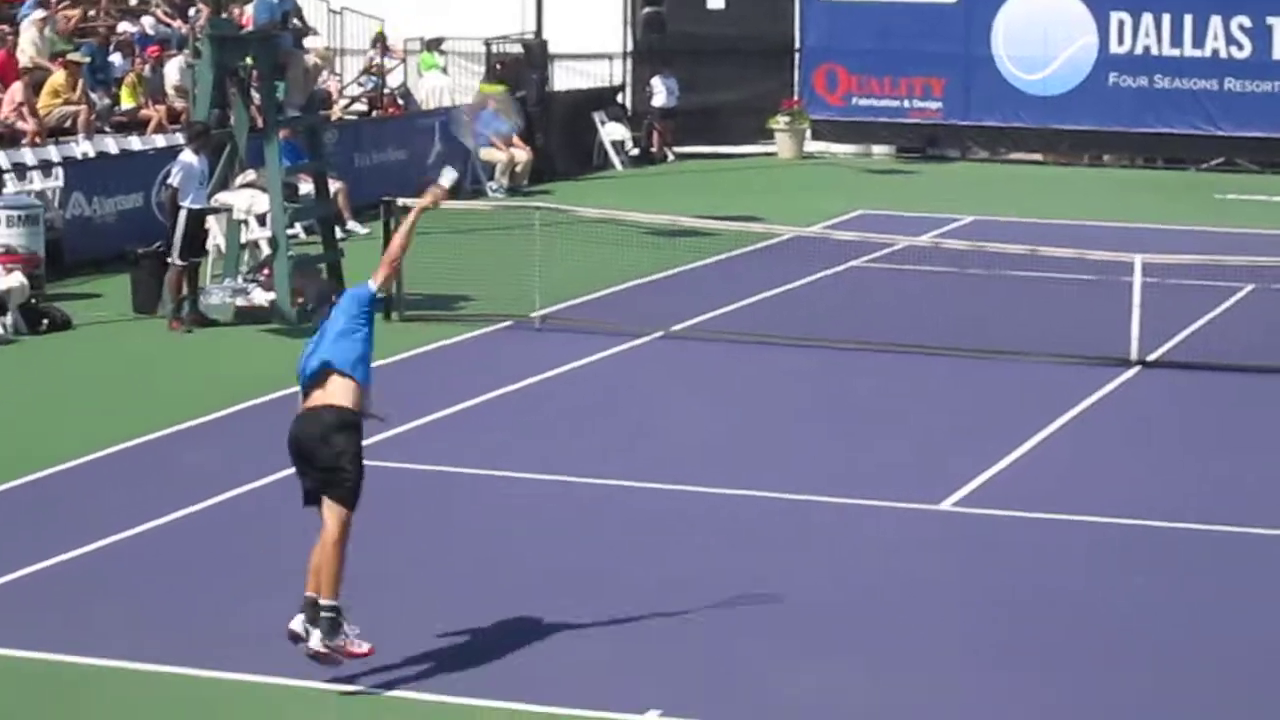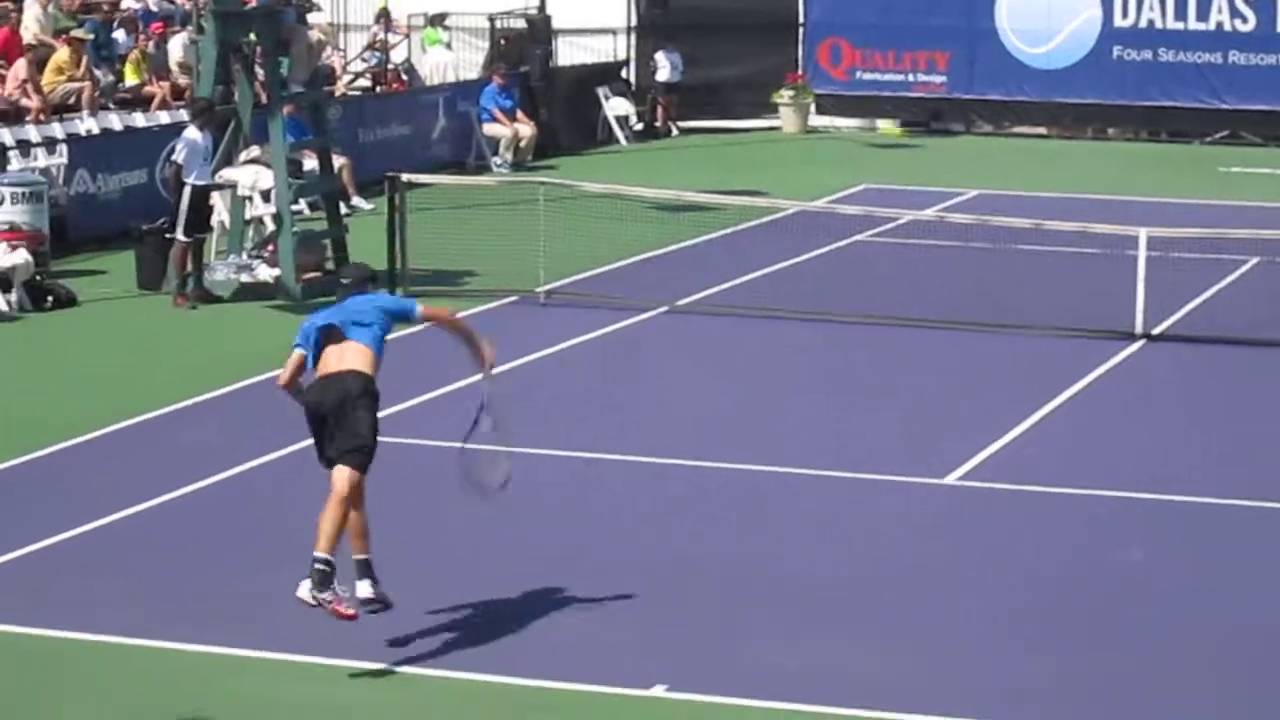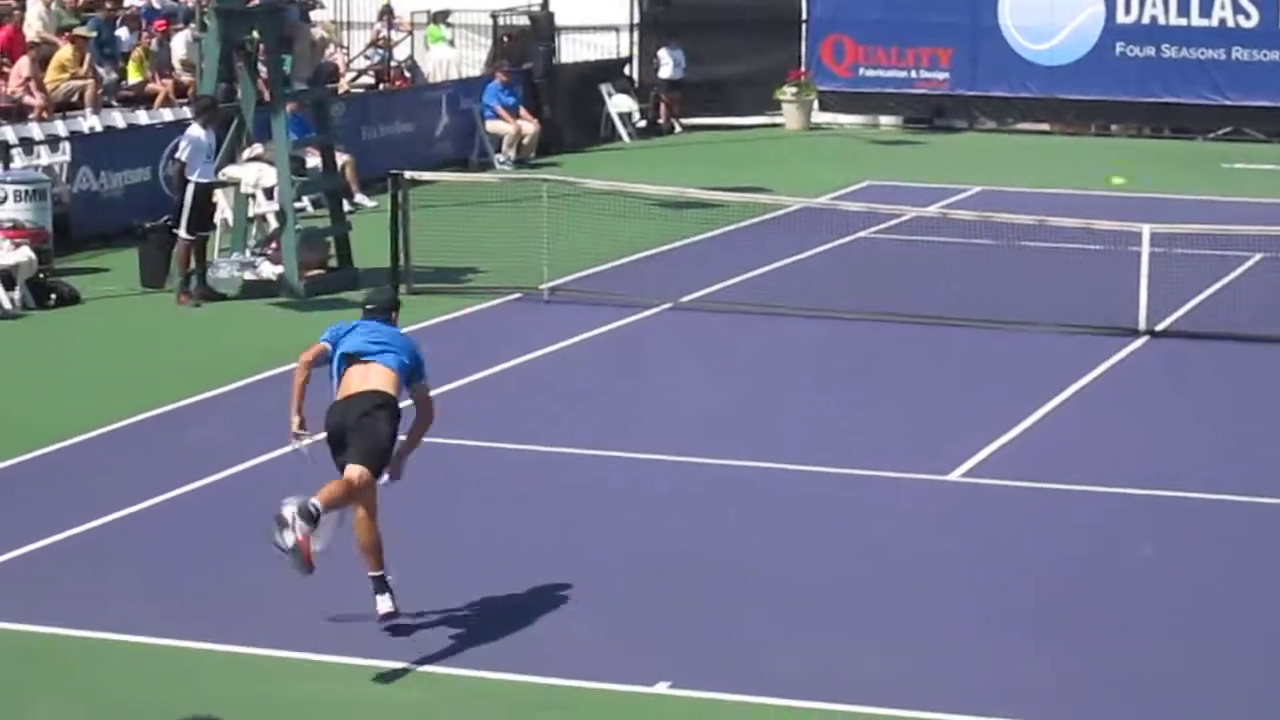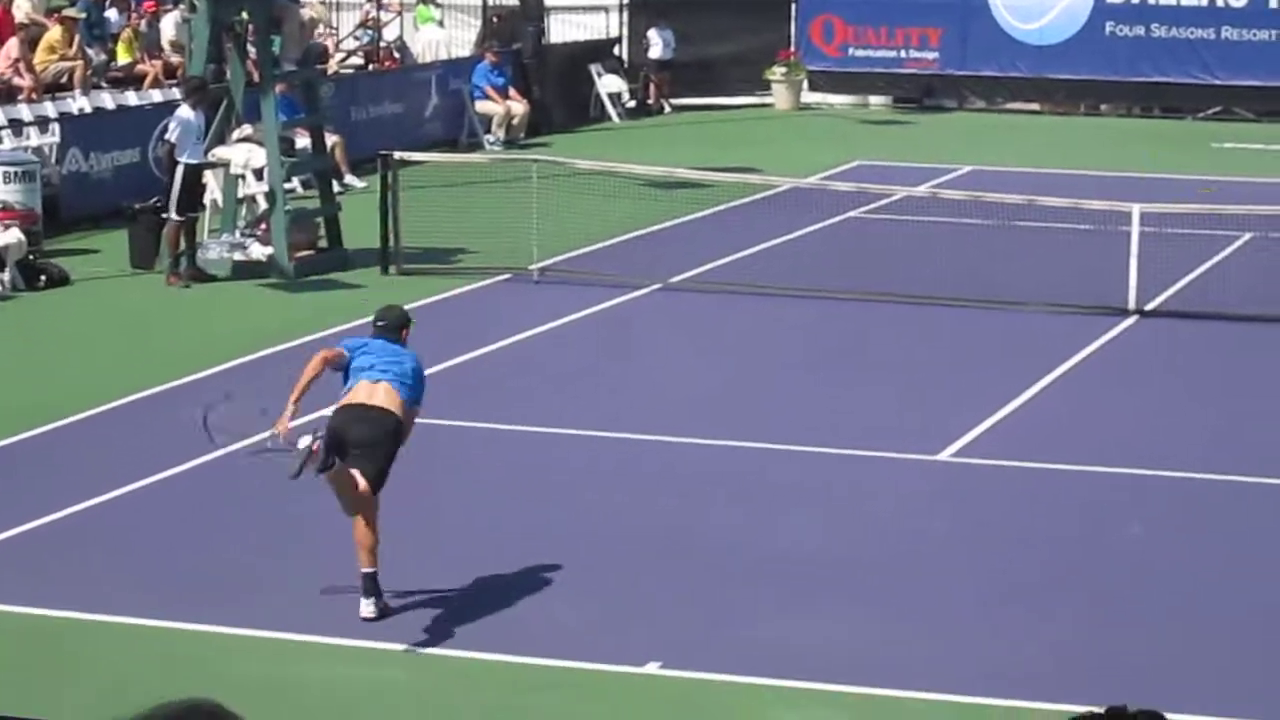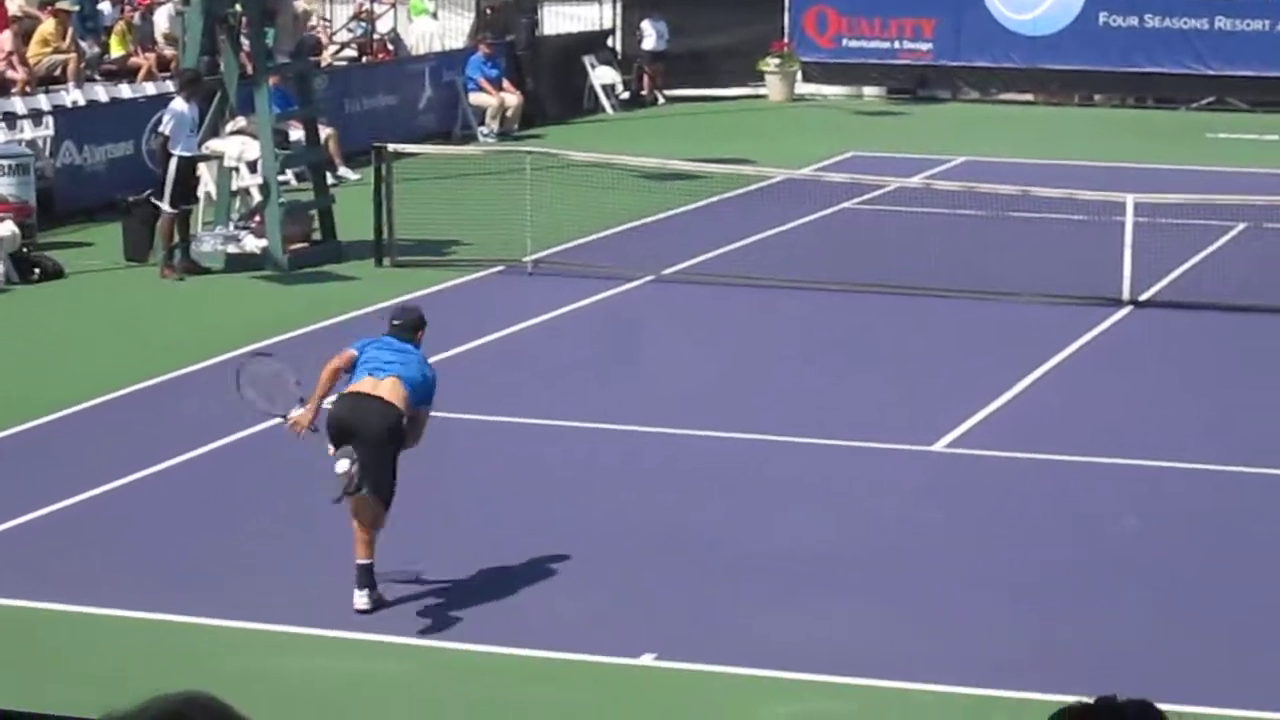
dt=0.1s
person 1, frame 1
left shoulder: (311, 353)
right shoulder: (351, 304)
right elbow: (389, 263)
left wrist: (360, 408)
right wrist: (419, 209)
left hip: (305, 428)
right hip: (335, 425)
left knee: (330, 520)
right knee: (336, 520)
left ankle: (313, 615)
right ankle: (325, 624)
person 1, frame 2
left shoulder: (314, 320)
right shoulder: (377, 301)
left elbow: (285, 380)
right elbow: (442, 318)
right wrist: (477, 346)
left hip: (319, 394)
right hip: (353, 390)
left knee: (349, 490)
right knee: (345, 484)
left ankle: (364, 583)
right ankle: (319, 578)
person 1, frame 3
left shoulder: (345, 331)
right shoulder: (407, 343)
left elbow: (307, 360)
right elbow: (426, 411)
left wrist: (296, 412)
right wrist: (404, 453)
left hip: (340, 412)
right hip: (377, 408)
left knee: (363, 502)
right knee: (356, 481)
left ankle: (382, 594)
right ankle: (303, 514)
person 1, frame 4
left shoulder: (356, 346)
right shoulder: (413, 364)
left elbow: (322, 359)
right elbow: (403, 431)
left wrist: (290, 409)
left hip: (343, 420)
right hip: (381, 427)
left knee: (364, 509)
right knee: (362, 496)
left ankle: (370, 595)
person 1, frame 5
left shoulder: (368, 343)
right shoulder: (424, 370)
left elbow: (332, 370)
right elbow: (412, 435)
left wrist: (311, 411)
right wrist: (379, 453)
left hip: (344, 411)
right hip: (382, 419)
left knee: (362, 499)
right knee: (375, 508)
left ankle: (364, 588)
person 2, frame 1
left shoulder: (202, 159)
right shoulder: (185, 160)
right elbow: (170, 192)
left wrist: (205, 209)
right wrist: (173, 219)
left hip: (200, 213)
right hip: (186, 214)
left knee: (194, 264)
right knee: (178, 264)
left ankle: (193, 311)
right ankle: (175, 315)
person 2, frame 2
left shoulder: (207, 135)
right shoulder: (189, 137)
right elbow: (174, 169)
left wrist: (209, 186)
right wrist: (177, 196)
left hip: (204, 190)
right hip: (190, 190)
left knee: (199, 240)
right knee: (183, 240)
left ankle: (197, 287)
right ankle: (179, 291)
person 2, frame 3
left shoulder: (210, 133)
right shoulder: (192, 135)
right elbow: (178, 166)
left wrist: (213, 184)
right wrist: (182, 193)
left hip: (207, 188)
right hip: (194, 188)
left knee: (202, 238)
right knee: (186, 239)
left ankle: (201, 284)
right ankle: (183, 289)
person 2, frame 4
left shoulder: (199, 114)
right shoulder: (181, 116)
right elbow: (167, 148)
left wrist: (202, 165)
right wrist: (171, 174)
left hip: (197, 169)
right hip: (183, 169)
left knee: (192, 219)
right knee: (176, 220)
left ankle: (191, 266)
right ankle: (173, 270)
person 2, frame 5
left shoulder: (193, 107)
right shoulder: (175, 108)
right elbow: (161, 140)
left wrist: (196, 157)
right wrist: (165, 167)
left hip: (190, 161)
right hip: (177, 162)
left knee: (185, 211)
right knee: (169, 212)
left ankle: (185, 258)
right ankle: (166, 263)
